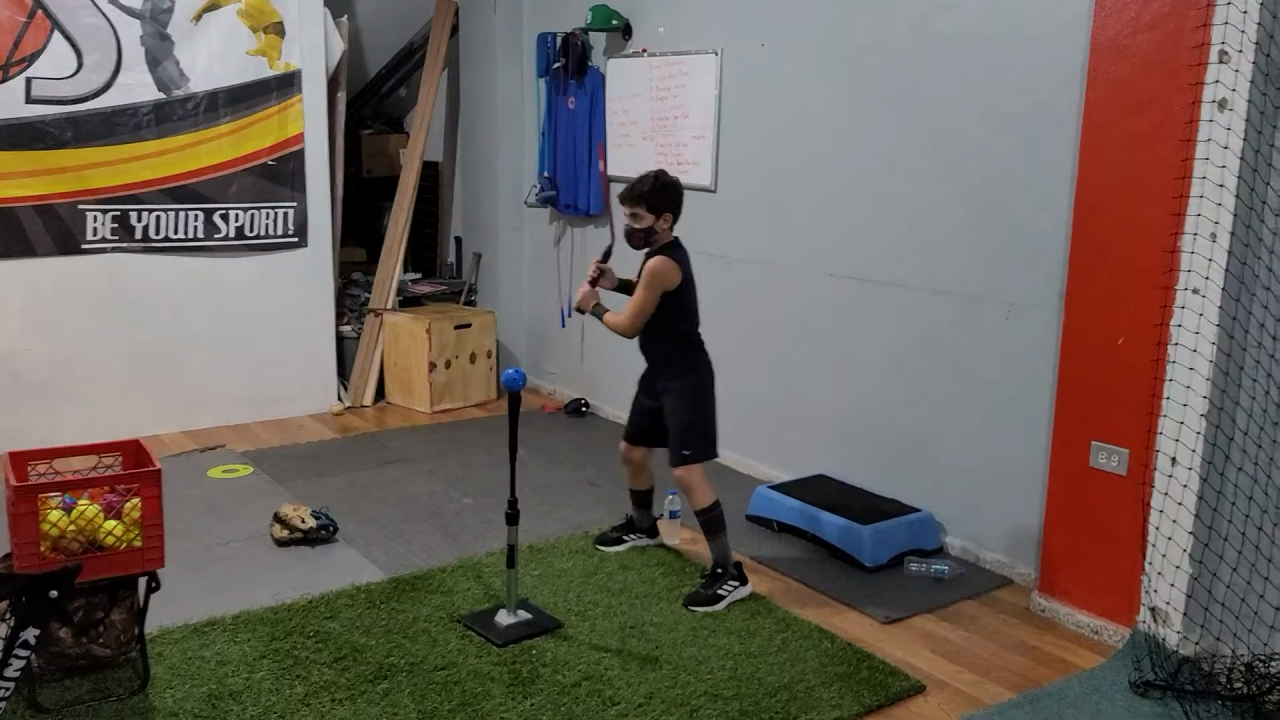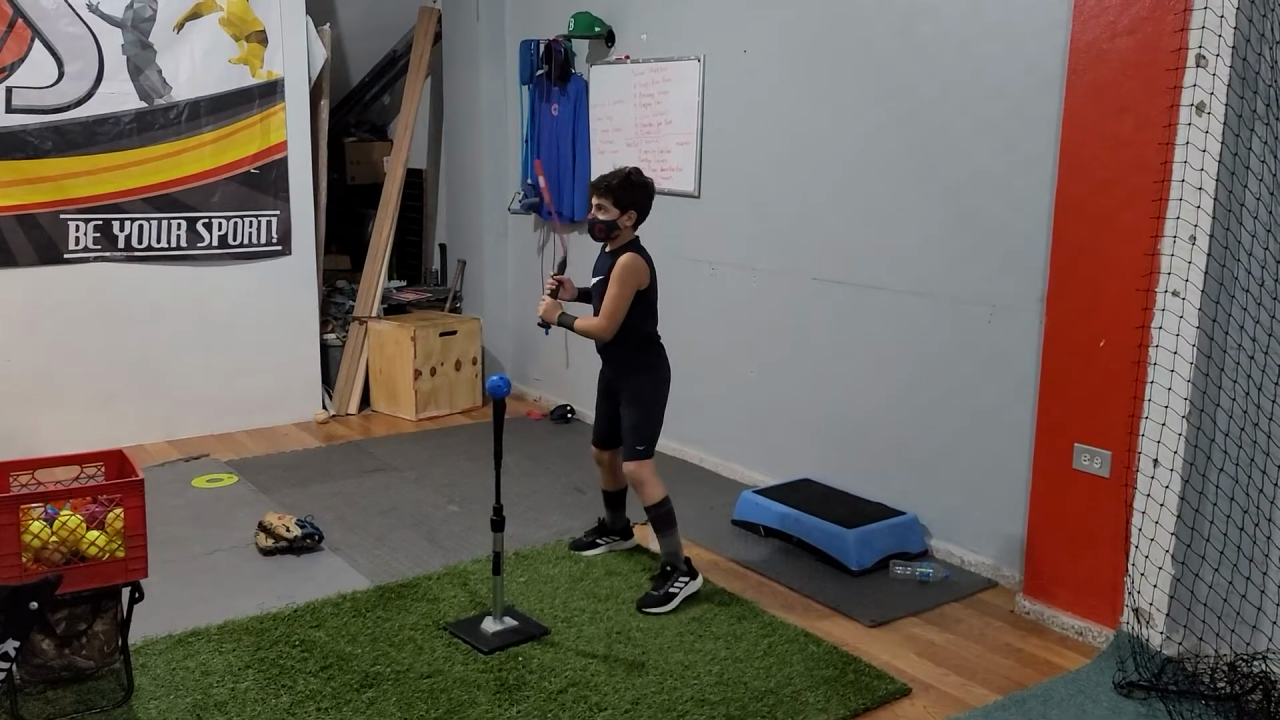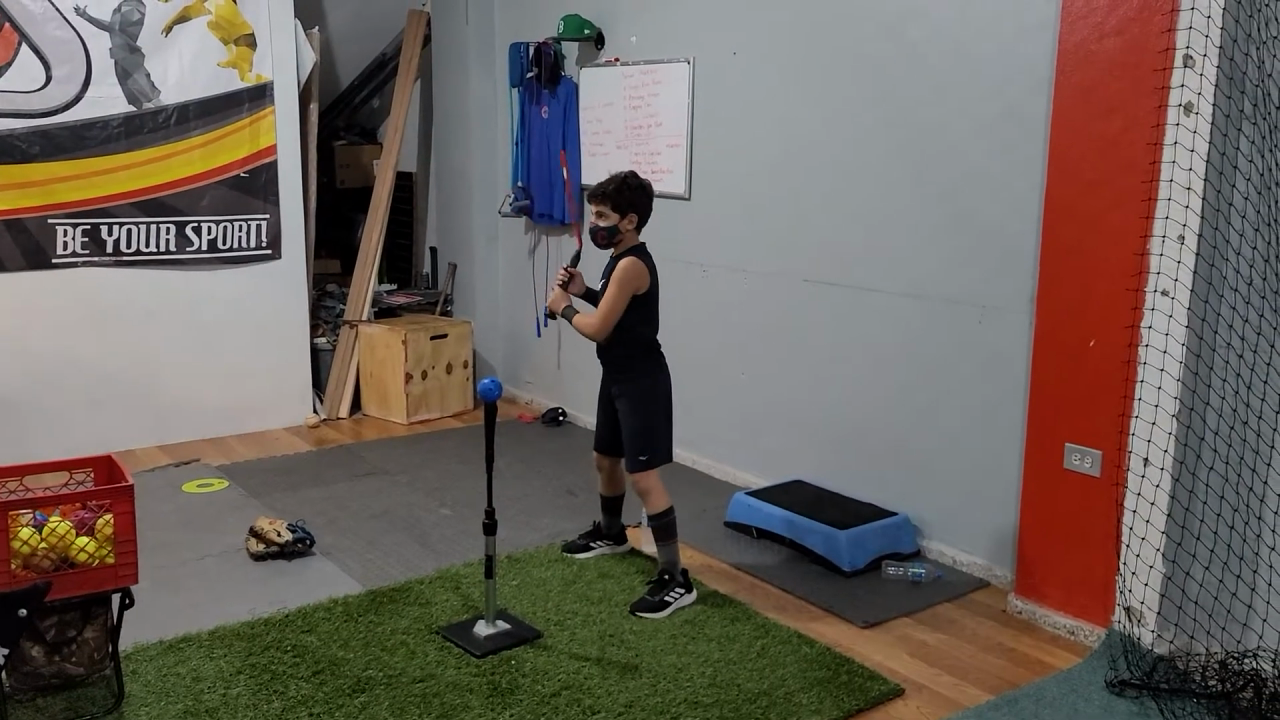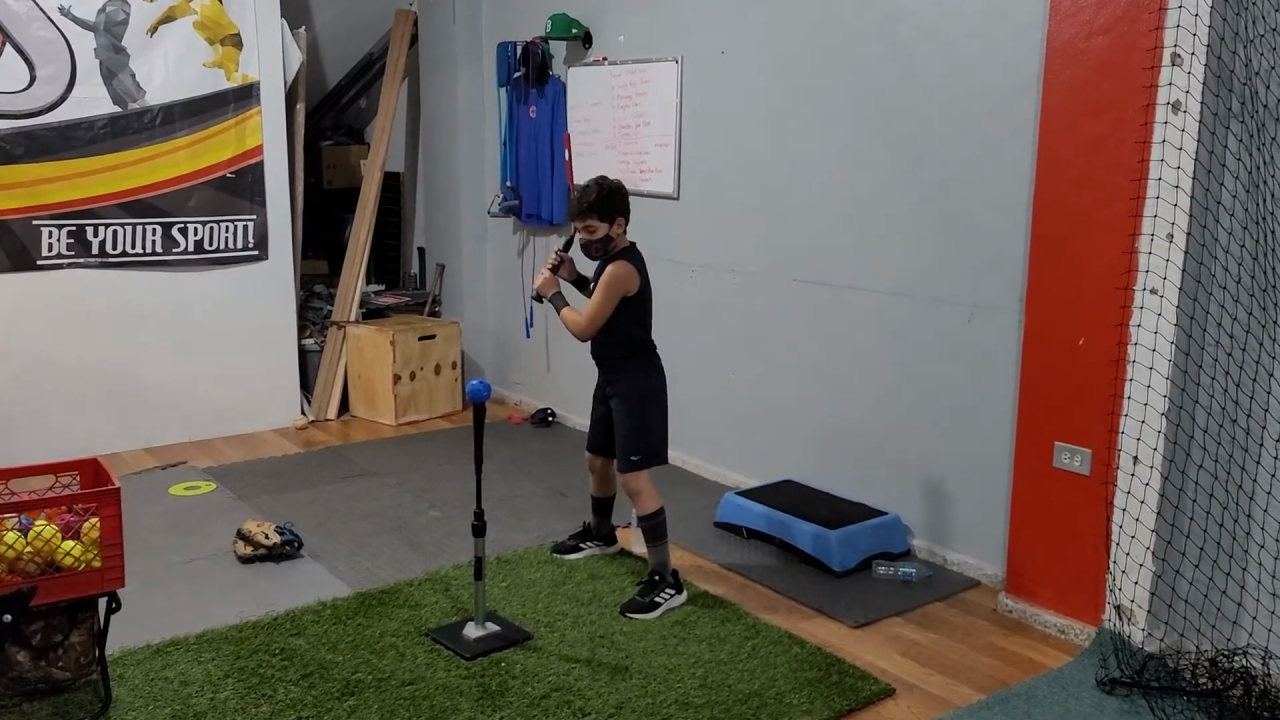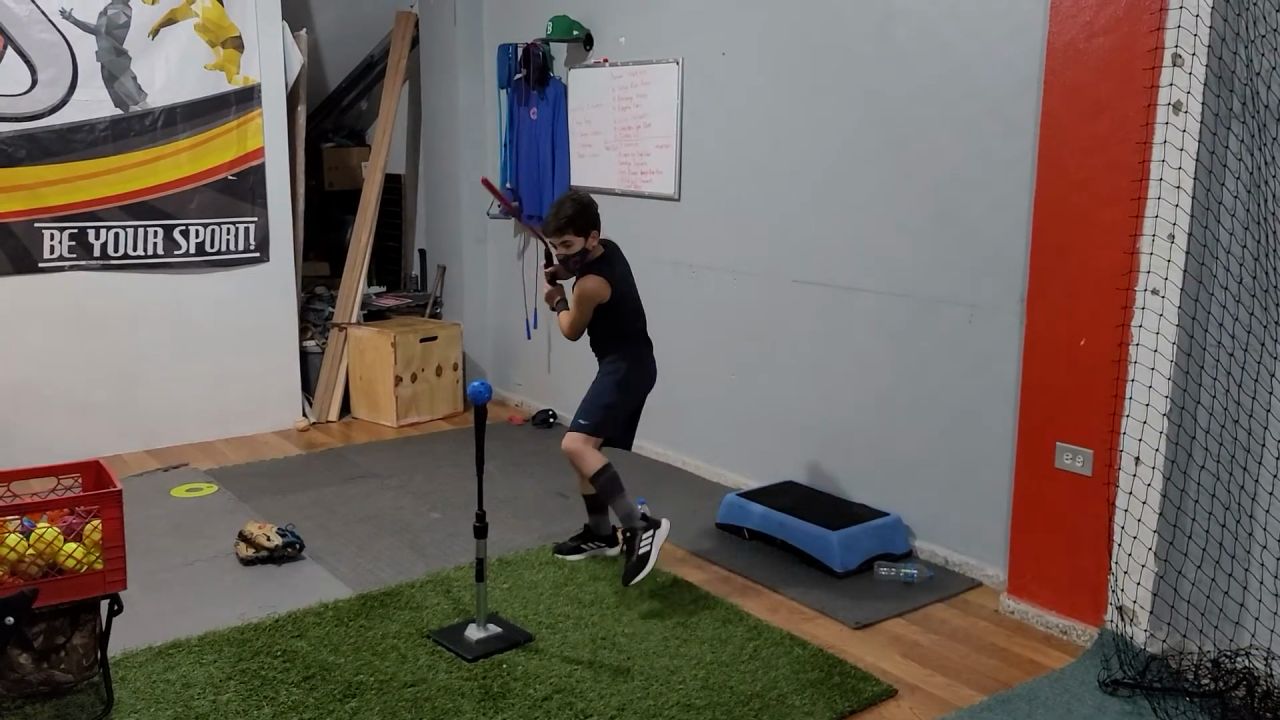
dt=1s
person 1, frame 1
left shoulder: (661, 263)
right shoulder: (664, 253)
left elbow: (630, 325)
left wrist: (594, 305)
right wrist: (617, 283)
left hip: (685, 378)
right hip: (660, 372)
left knee: (687, 473)
right knee: (631, 450)
left ankle: (728, 572)
right ankle: (641, 525)
person 1, frame 2
left shoulder: (630, 261)
right shoulder: (609, 252)
left elbow: (604, 327)
left wrist: (559, 316)
right wrist: (575, 292)
left hip: (643, 375)
right hip: (616, 371)
left knee: (637, 468)
right knee: (604, 453)
left ankle: (679, 569)
right ankle: (616, 529)
person 1, frame 3
left shoulder: (631, 264)
right shoulder: (622, 259)
left elbow: (597, 329)
left wrist: (564, 307)
right wrist: (584, 291)
left hip: (640, 381)
right hip: (618, 377)
left knee: (643, 477)
right knee: (606, 459)
left ankle: (675, 579)
right ankle: (610, 533)
person 1, frame 4
left shoulder: (621, 268)
right shoulder: (616, 260)
left elbow: (583, 328)
left wrist: (553, 293)
right wrist: (575, 278)
left hip: (636, 381)
right hip: (613, 377)
left knee: (634, 478)
right knee: (598, 460)
left ankle: (666, 580)
right ankle: (600, 534)
person 1, frame 5
left shoulder: (590, 284)
right shoulder: (606, 249)
left elbow: (571, 331)
left wrist: (556, 300)
right wrist: (569, 270)
left hip: (625, 366)
right hip: (625, 363)
left knee: (576, 445)
right knee: (580, 448)
left ankle: (641, 528)
right ankle: (600, 533)
